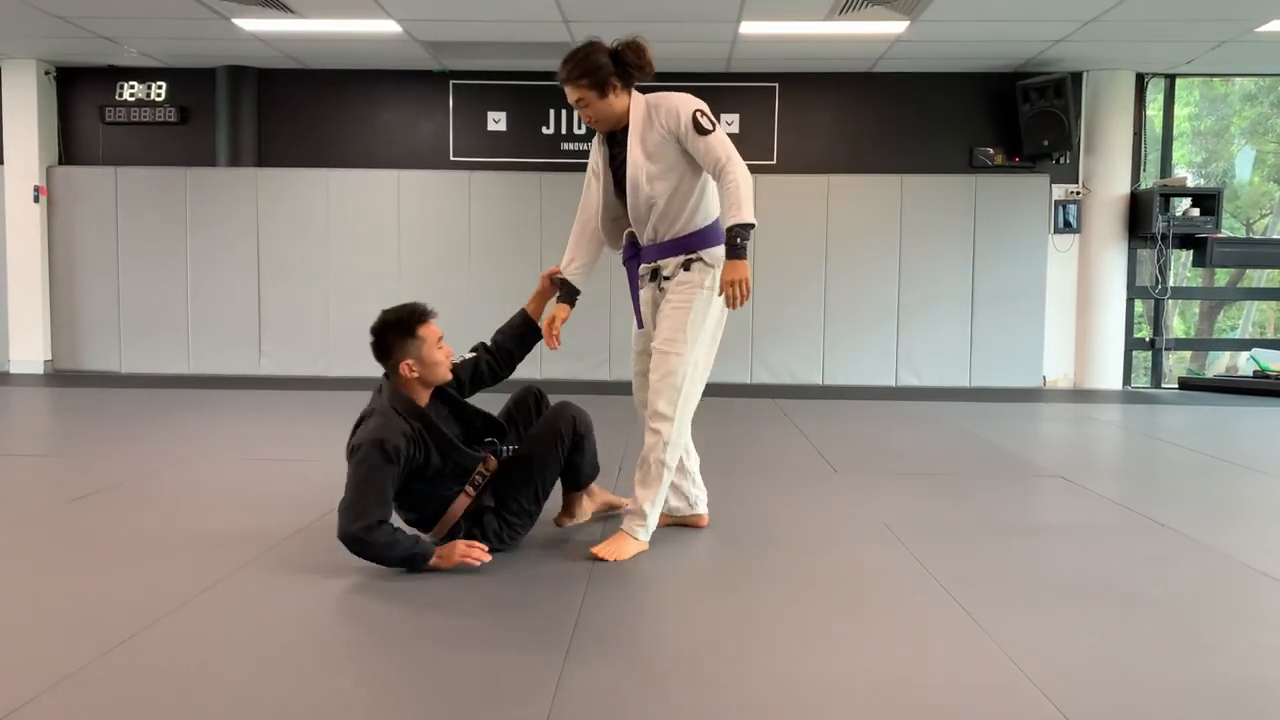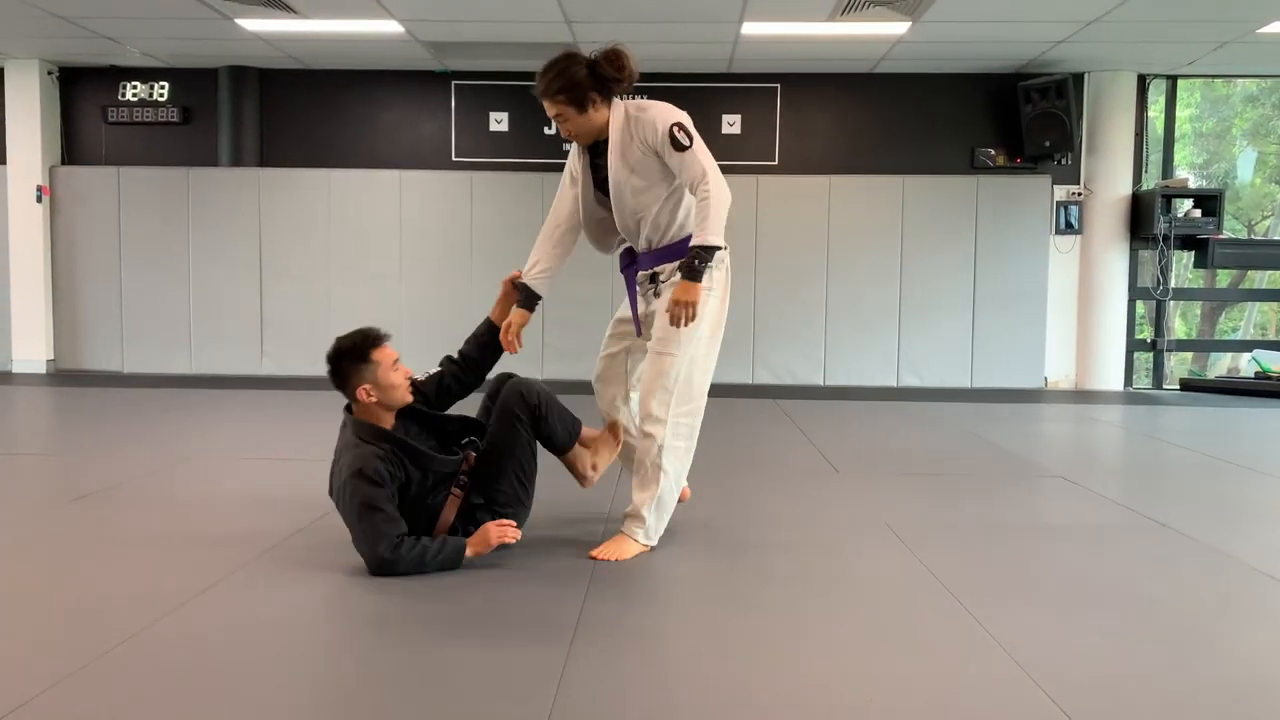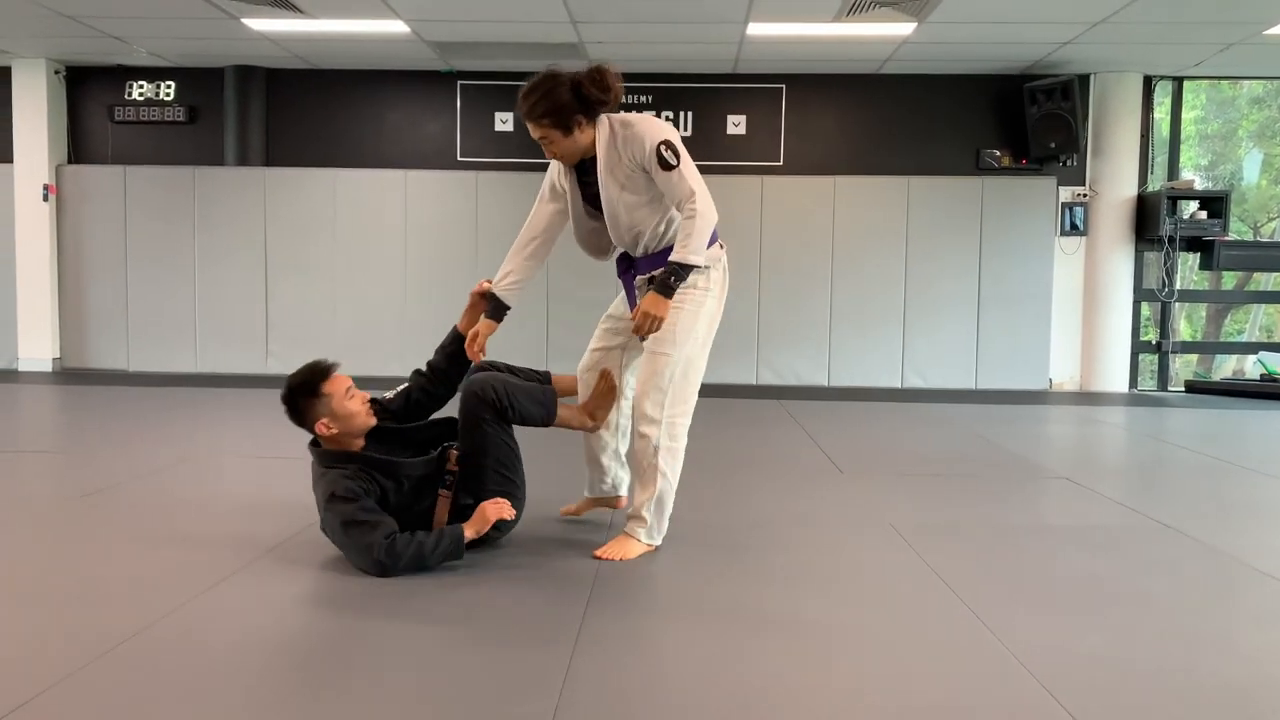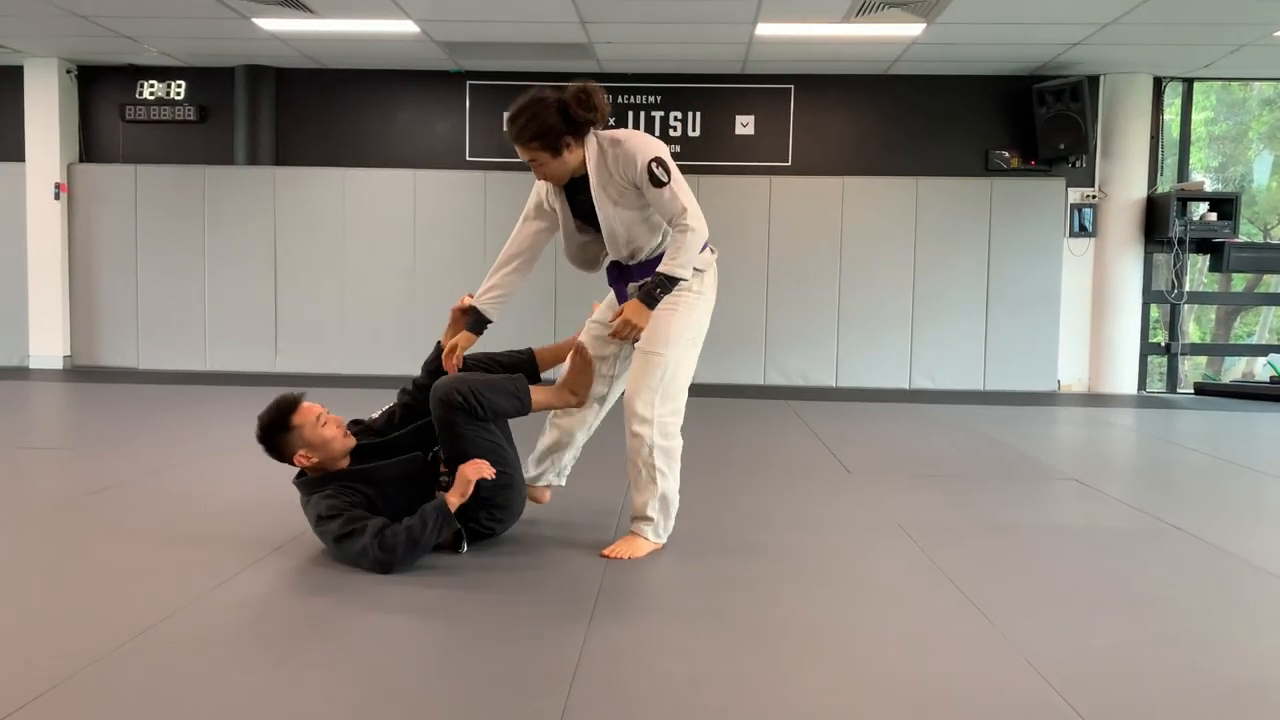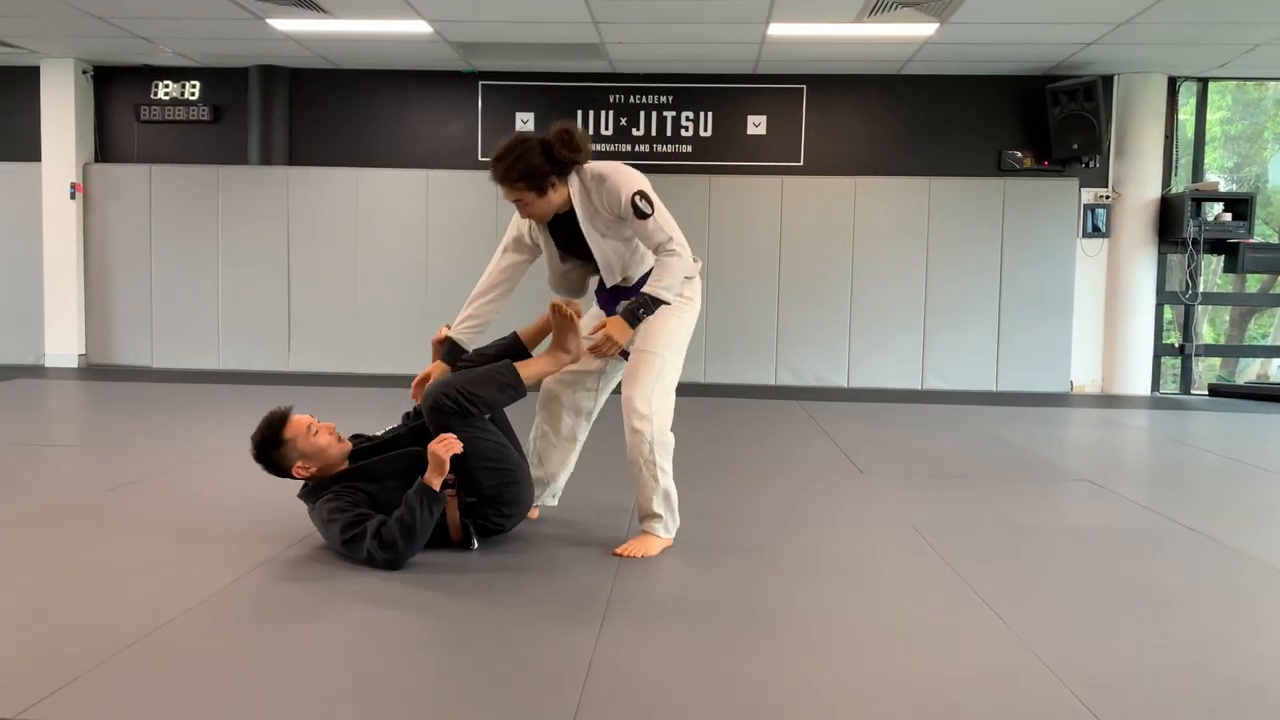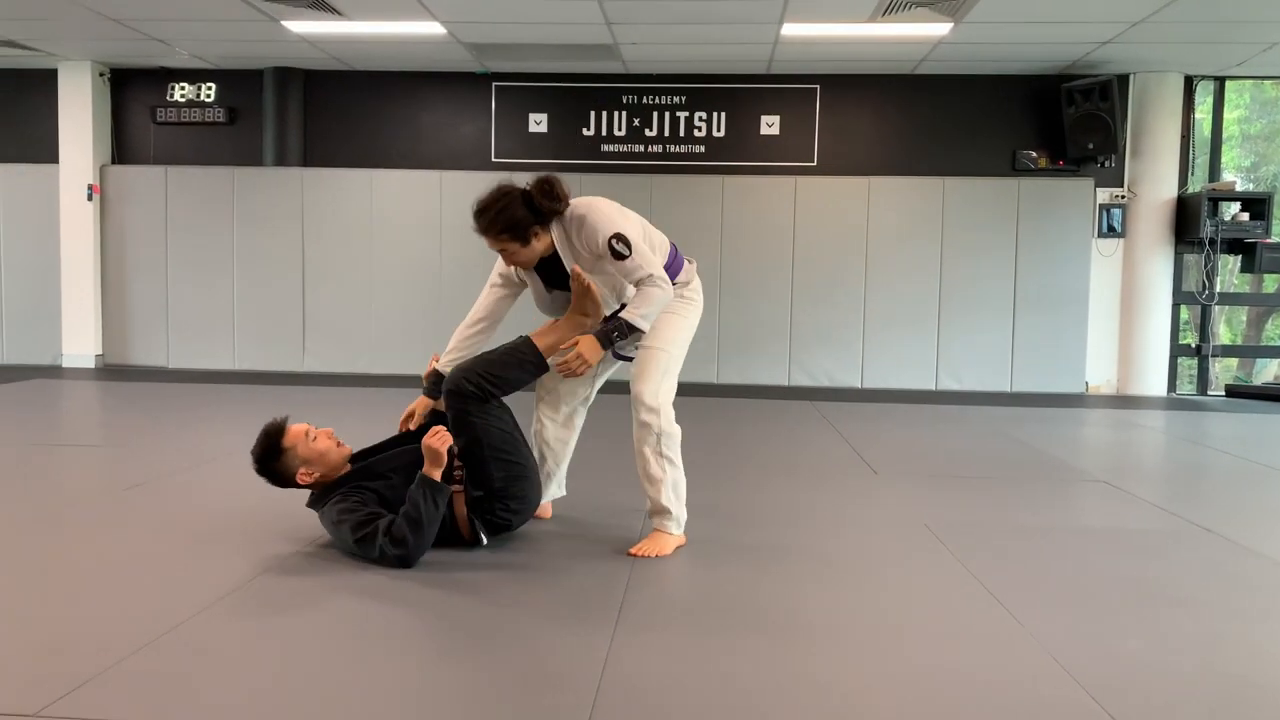
dt=0.2s
person 1, frame 1
left shoulder: (676, 110)
right shoulder: (603, 146)
left elbow: (733, 174)
right elbow: (589, 225)
left wrist: (737, 251)
right wrist: (564, 297)
left hip: (696, 266)
right hip: (652, 272)
left knee: (666, 399)
right knee: (652, 396)
left ankle: (638, 525)
right ankle: (688, 503)
person 1, frame 2
left shoulder: (657, 121)
right shoulder: (583, 154)
left elbow: (712, 190)
right elbow: (558, 230)
left wrist: (693, 274)
right wrist: (523, 302)
left hip: (690, 272)
right hip: (645, 275)
left knee: (662, 401)
right knee: (610, 383)
left ankle: (642, 527)
right ankle: (667, 483)
person 1, frame 3
left shoulder: (645, 135)
right shoulder: (565, 170)
left elbow: (700, 209)
right elbow: (532, 242)
left wrist: (665, 290)
right wrist: (492, 313)
left hip: (690, 271)
right hip: (639, 276)
left knee: (656, 401)
right knee: (597, 378)
left ankle: (645, 528)
right ankle: (607, 487)
person 1, frame 4
left shoulder: (634, 152)
right shoulder: (551, 188)
left elbow: (691, 225)
right elbow: (516, 257)
left wrist: (649, 300)
right wrist: (471, 327)
left hip: (680, 276)
right hip: (630, 281)
left knee: (648, 401)
left ankle: (651, 526)
right ankle: (538, 480)
person 1, frame 5
left shoulder: (615, 184)
right shoulder: (531, 223)
left elbow: (675, 252)
right elbow: (492, 288)
left wrist: (631, 317)
right wrist: (447, 358)
left hip: (667, 289)
right hip: (617, 296)
left knee: (641, 401)
right knee: (562, 389)
left ankle: (658, 525)
right ankle: (531, 495)
person 1, frame 6
left shoulder: (595, 221)
right shoulder: (518, 259)
left elbow: (656, 286)
right elbow: (478, 322)
left wrist: (602, 339)
right wrist: (432, 391)
left hip: (670, 295)
right hip: (619, 305)
left knee: (649, 396)
right knee: (558, 386)
left ankle: (669, 525)
right ankle: (539, 493)
person 2, frame 1
left shoulder: (433, 382)
right shoulder: (385, 440)
left elbow: (496, 359)
right elbow: (358, 531)
left wrist: (541, 299)
right wrist: (435, 554)
left hip: (487, 481)
right hip: (483, 524)
left knee: (531, 398)
right knee: (568, 418)
left ankle: (583, 493)
right ankle: (577, 505)
person 2, frame 2
left shoulder: (396, 401)
right shoulder: (362, 469)
left elbow: (462, 373)
right elbow: (385, 555)
left wrist: (504, 306)
right wrist: (469, 546)
left hip: (466, 484)
right hip: (481, 516)
left knee: (507, 385)
right knee: (522, 395)
left ankle: (588, 443)
right ankle: (585, 464)
person 2, frame 3
left shoulder: (367, 420)
right shoulder: (339, 490)
left elbow: (431, 386)
right elbow: (384, 556)
left wrist: (472, 315)
right wrist: (468, 530)
right hip: (476, 508)
left knee: (485, 374)
right knee: (484, 391)
left ankle: (587, 386)
right ankle: (585, 416)
person 2, frame 4
left shoulder: (355, 439)
right shoulder: (329, 506)
left elbow: (416, 403)
right elbow: (386, 552)
left wrist: (452, 332)
right wrist: (452, 501)
right hip: (485, 510)
left knee: (468, 370)
right knee: (453, 394)
left ankle: (576, 349)
right ankle: (565, 393)
person 2, frame 5
left shoulder: (354, 451)
right shoulder: (333, 509)
left elbow: (419, 425)
right elbow: (389, 550)
right wrist: (432, 480)
right hip: (495, 502)
left knee: (465, 373)
right knee: (443, 400)
left ankle: (560, 329)
right ankle: (557, 355)
person 2, frame 6
left shoulder: (357, 470)
right shoulder: (342, 511)
left elbow: (423, 442)
right elbow: (402, 548)
left wrist: (439, 384)
right wrist: (432, 471)
right hip: (501, 501)
left knee: (472, 378)
right knee: (466, 385)
left ankle: (569, 322)
right ankle: (575, 323)
